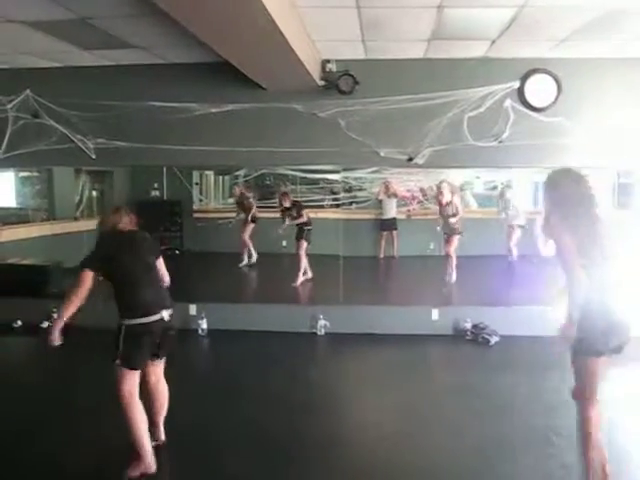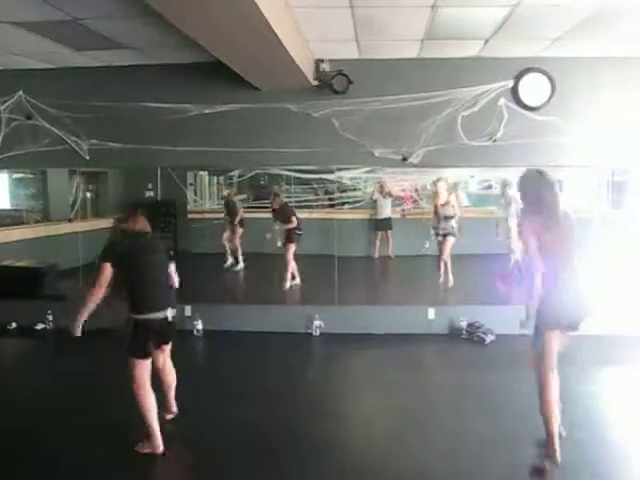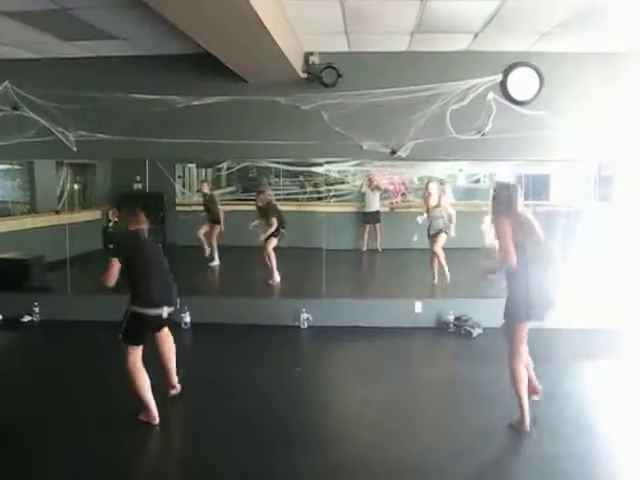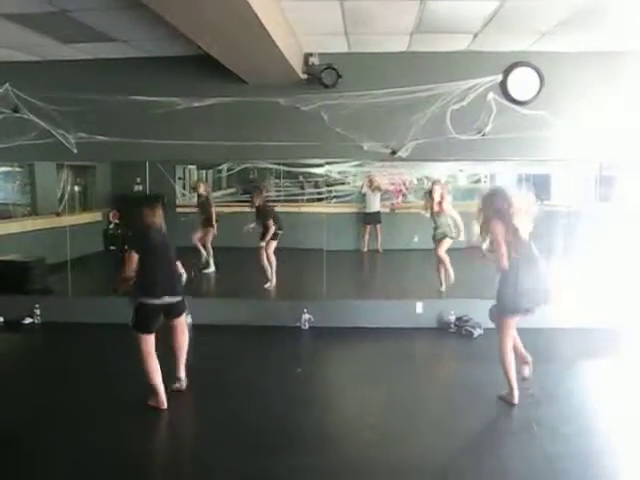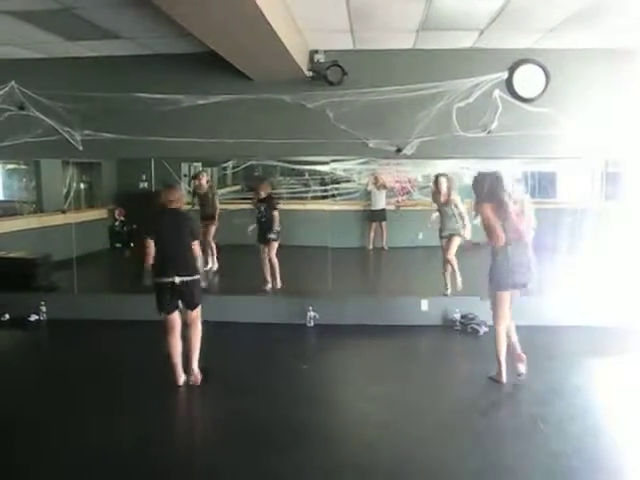
dt=0.4s
person 1, frame 1
left shoulder: (560, 225)
right shoulder: (590, 222)
left elbow: (578, 280)
left wrist: (571, 321)
left hip: (593, 321)
right hip: (608, 319)
left knee: (587, 403)
right knee: (584, 396)
person 1, frame 2
left shoulder: (528, 221)
right shoulder: (564, 218)
left elbow: (537, 268)
right elbow: (567, 259)
left wrist: (532, 305)
left hip: (552, 300)
right hip: (572, 298)
left knee: (546, 373)
right knee: (548, 366)
left ankle: (554, 453)
right ankle: (556, 426)
person 1, frame 3
left shoulder: (503, 221)
right shoulder: (528, 220)
left elbow: (510, 261)
right elbow: (541, 257)
left hip: (524, 290)
right hip: (541, 289)
left knee: (517, 354)
right knee: (516, 338)
left ankle: (524, 419)
right ankle: (533, 385)
person 1, frame 4
left shoulder: (494, 224)
right shoulder: (518, 221)
left elbow: (503, 263)
left hip: (515, 285)
right hip: (535, 285)
left knee: (505, 340)
right knee: (497, 315)
left ankle: (513, 393)
right ankle: (524, 356)
person 1, frame 5
left shoulder: (485, 207)
right shoulder: (508, 205)
left elbow: (500, 237)
right elbow: (525, 235)
left hip: (505, 264)
right hip: (523, 263)
left knee: (500, 321)
right knee: (505, 316)
left ankle: (502, 373)
right ankle: (518, 354)
person 2, frame 1
left shoulder: (101, 251)
right shoulder: (144, 239)
left elbow: (79, 294)
right elbow: (165, 280)
left wrist: (57, 325)
left hip: (136, 319)
right hip: (163, 312)
left knee: (127, 390)
right knee: (155, 377)
right ankle: (159, 431)
person 2, frame 2
left shoulder: (115, 246)
right shoulder: (157, 243)
left elbow: (100, 287)
right elbow: (174, 281)
left wrist: (80, 318)
left hip: (145, 314)
right hip: (168, 309)
left knee: (140, 378)
right knee: (163, 359)
left ankle: (155, 441)
right ankle: (171, 406)
person 2, frame 3
left shoulder: (124, 243)
right shoulder: (152, 244)
left elbow: (110, 281)
left hip: (144, 307)
right hip: (167, 303)
left knee: (133, 360)
right knee: (162, 332)
left ankle: (152, 413)
right ankle: (173, 381)
person 2, frame 4
left shoulder: (140, 236)
right shoulder: (164, 238)
left elbow: (130, 272)
right elbow: (181, 274)
left wrist: (126, 282)
left hip: (149, 298)
right hip: (174, 295)
left knee: (147, 348)
right knee: (180, 324)
left ankle: (160, 398)
right ankle: (181, 374)
person 2, frame 5
left shoulder: (155, 221)
right shoulder: (186, 219)
left elbow: (150, 256)
right elbow: (197, 253)
left wrist: (148, 275)
right wrist: (199, 272)
left hip: (163, 280)
right hip: (188, 277)
left knee: (173, 329)
right knee: (194, 321)
left ankle: (179, 375)
right ankle: (194, 368)
